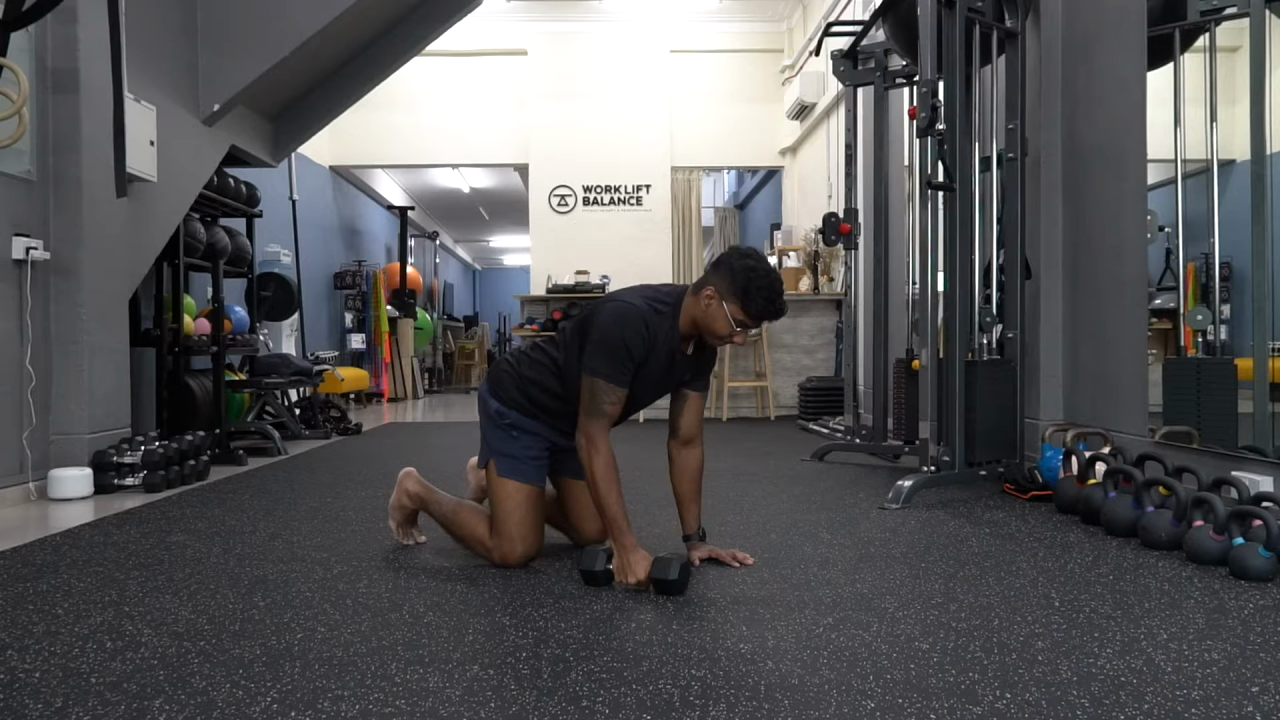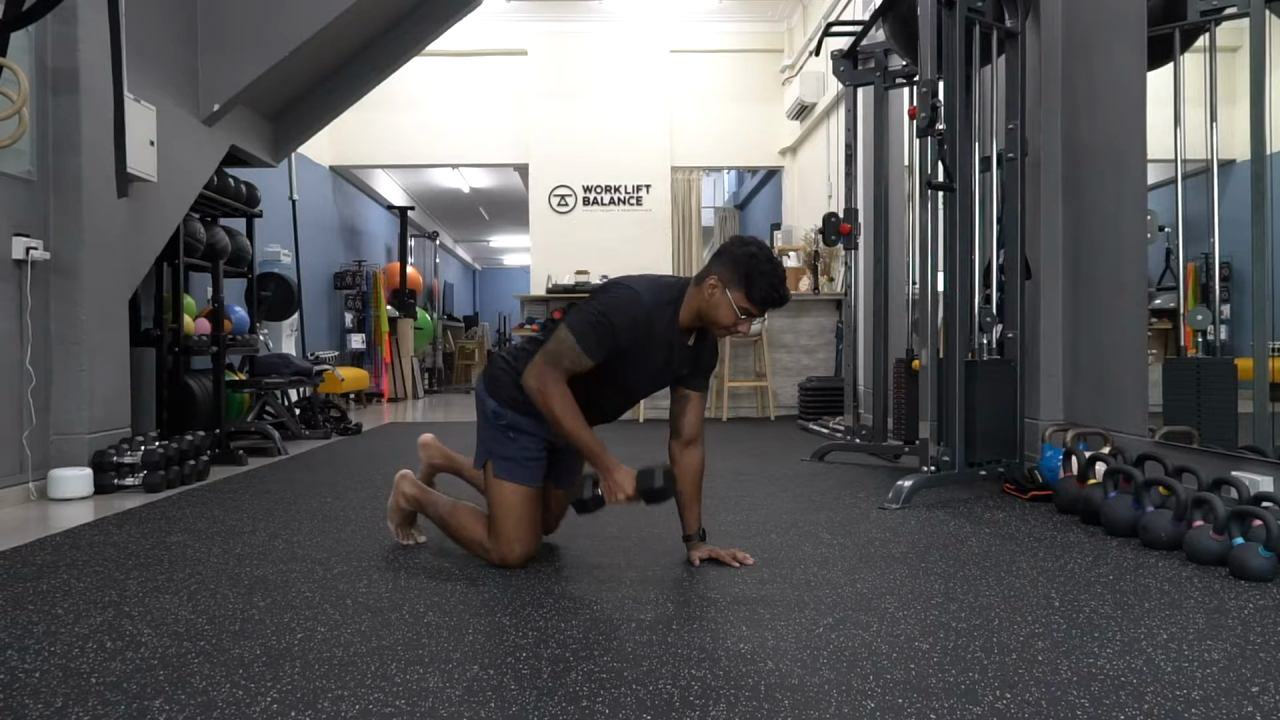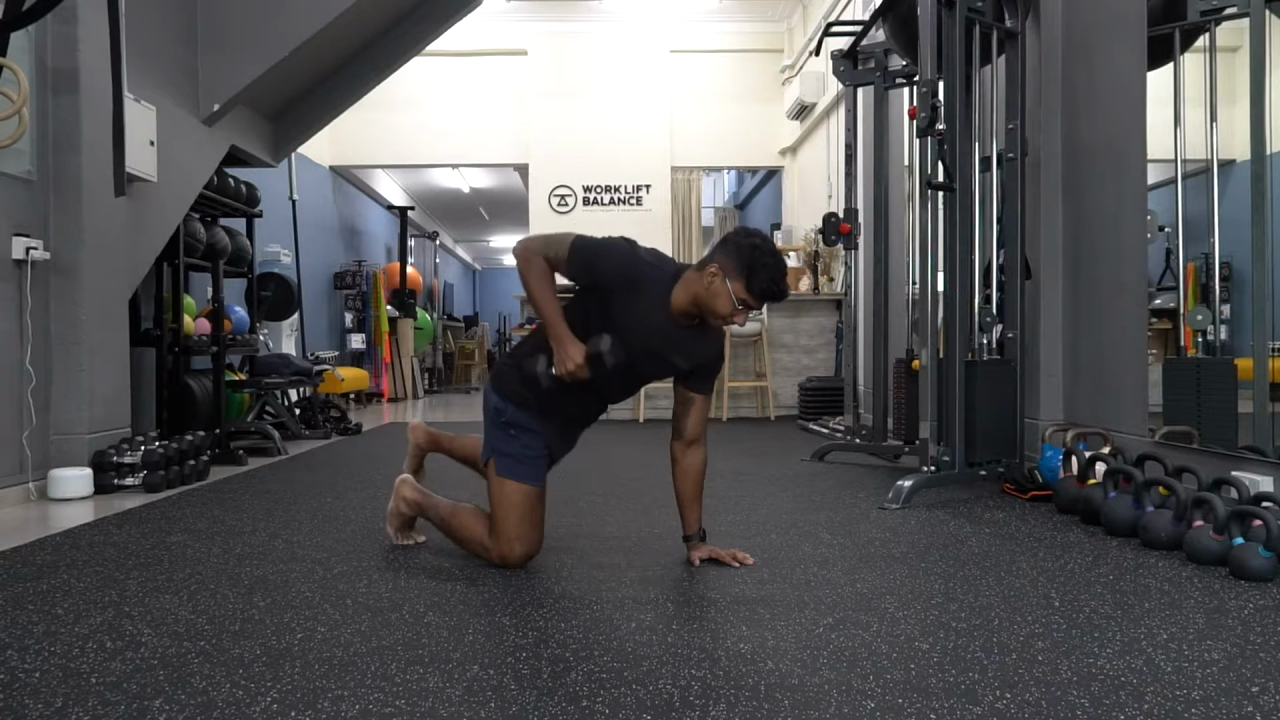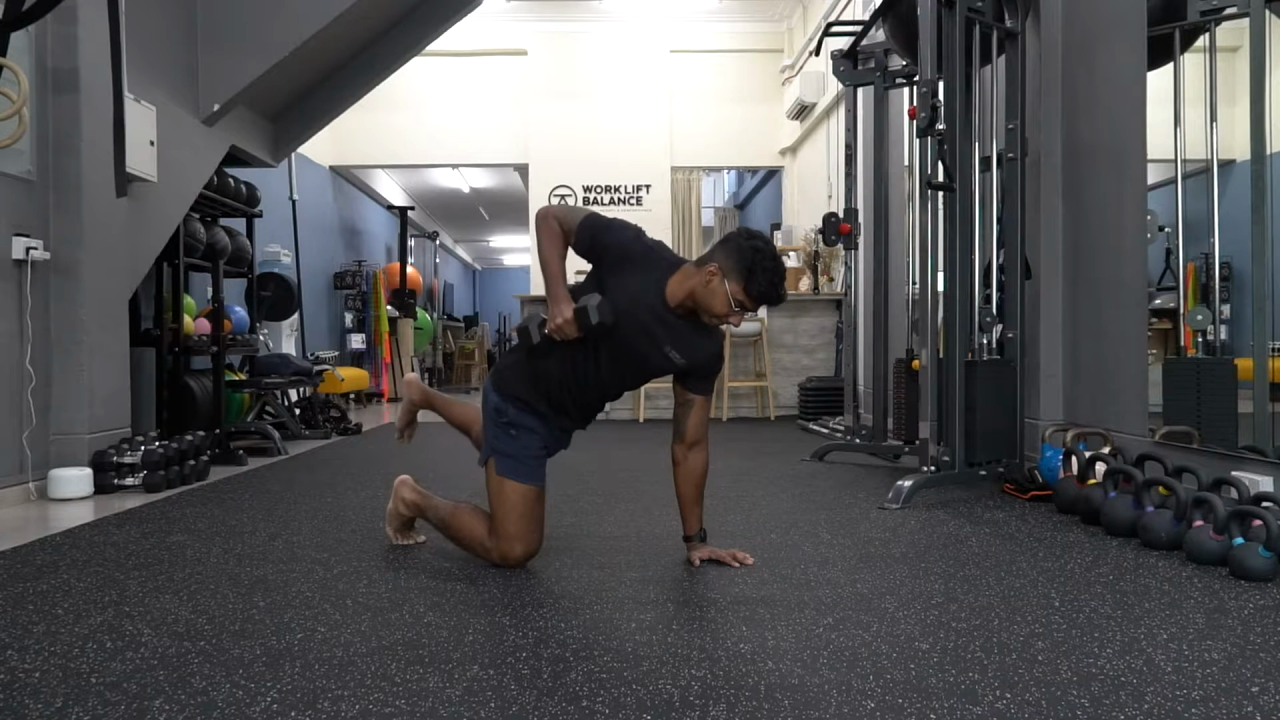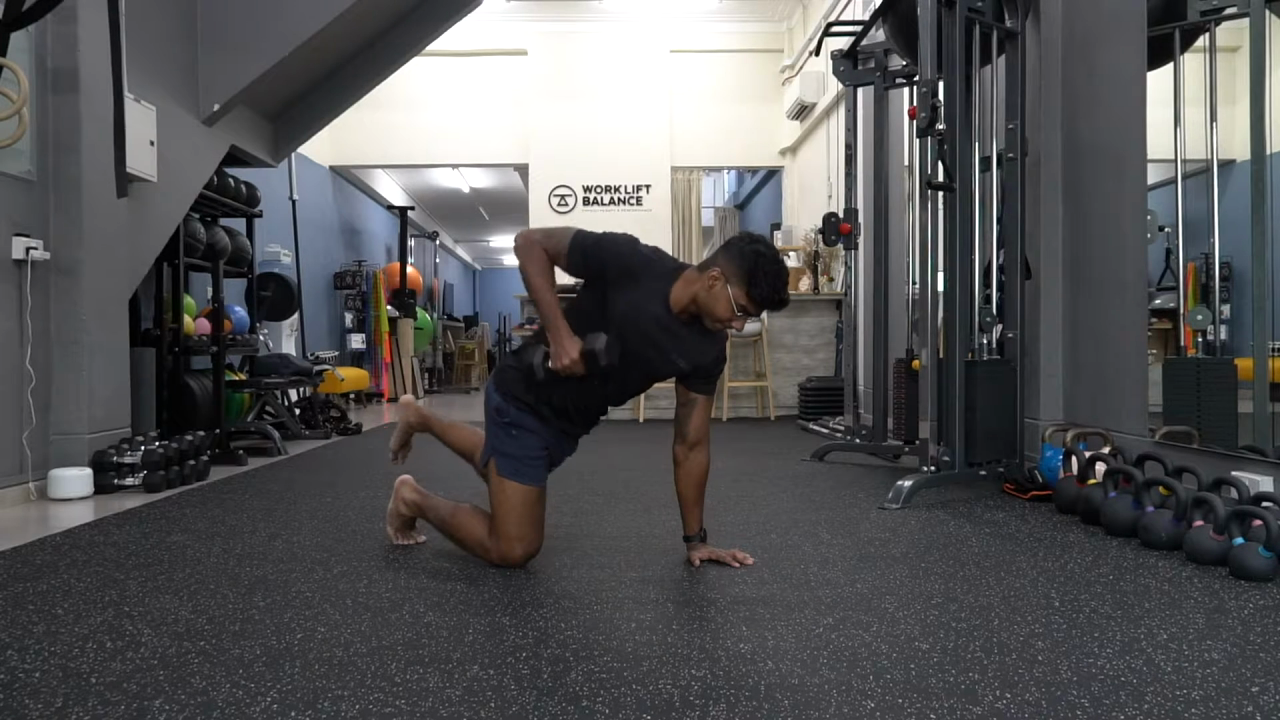
dt=0.5s
person 1, frame 1
left shoulder: (702, 349)
right shoulder: (629, 320)
left elbow: (685, 442)
right elbow: (593, 436)
left wrist: (694, 538)
right wrist: (626, 544)
left hip: (572, 415)
right hip: (517, 405)
left knee: (590, 534)
right knee: (514, 550)
left ankle: (490, 478)
right ankle: (416, 491)
person 1, frame 2
left shoulder: (702, 345)
right shoulder: (632, 305)
left elbow: (686, 441)
right elbow: (540, 379)
left wrist: (694, 538)
right wrist: (607, 466)
left hip: (565, 413)
right hip: (516, 401)
left knee: (544, 523)
right knee: (512, 550)
left ankle: (440, 456)
right ankle: (412, 494)
person 1, frame 3
left shoulder: (706, 348)
right shoulder: (631, 268)
left elbow: (688, 442)
right elbow: (529, 250)
left wrist: (695, 539)
right wrist: (562, 339)
left hip: (572, 416)
right hip: (523, 397)
left knee: (513, 471)
right knee: (513, 550)
left ankle: (427, 437)
right ankle: (414, 499)
person 1, frame 4
left shoulder: (705, 348)
right shoulder: (631, 253)
left elbow: (690, 444)
right elbow: (550, 218)
left wrist: (695, 540)
right wrist: (558, 299)
left hip: (569, 414)
right hip: (522, 394)
left knee: (500, 446)
right knee: (513, 549)
left ankle: (422, 395)
right ankle: (414, 499)
person 1, frame 5
left shoulder: (708, 349)
right shoulder: (631, 263)
left elbow: (690, 445)
right elbow: (530, 243)
left wrist: (695, 540)
right wrist: (559, 334)
left hip: (572, 415)
right hip: (524, 398)
left knee: (505, 474)
right knee: (512, 549)
left ankle: (420, 417)
right ankle: (414, 499)
